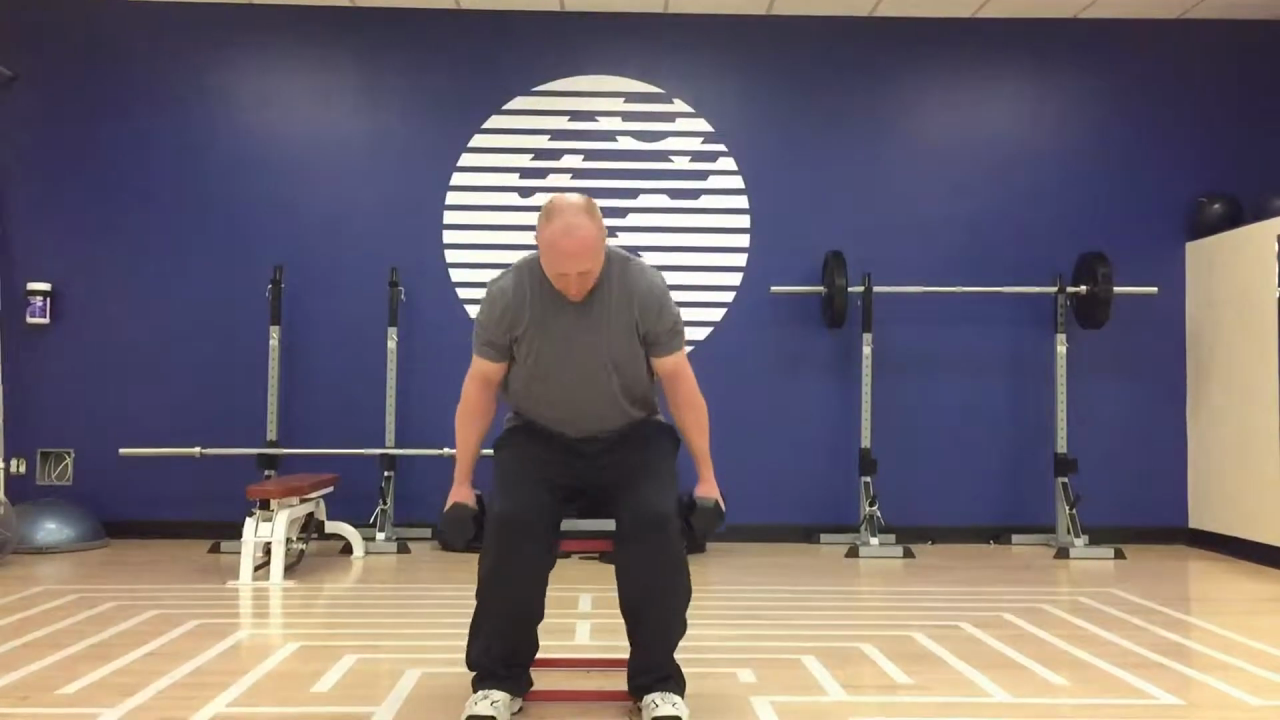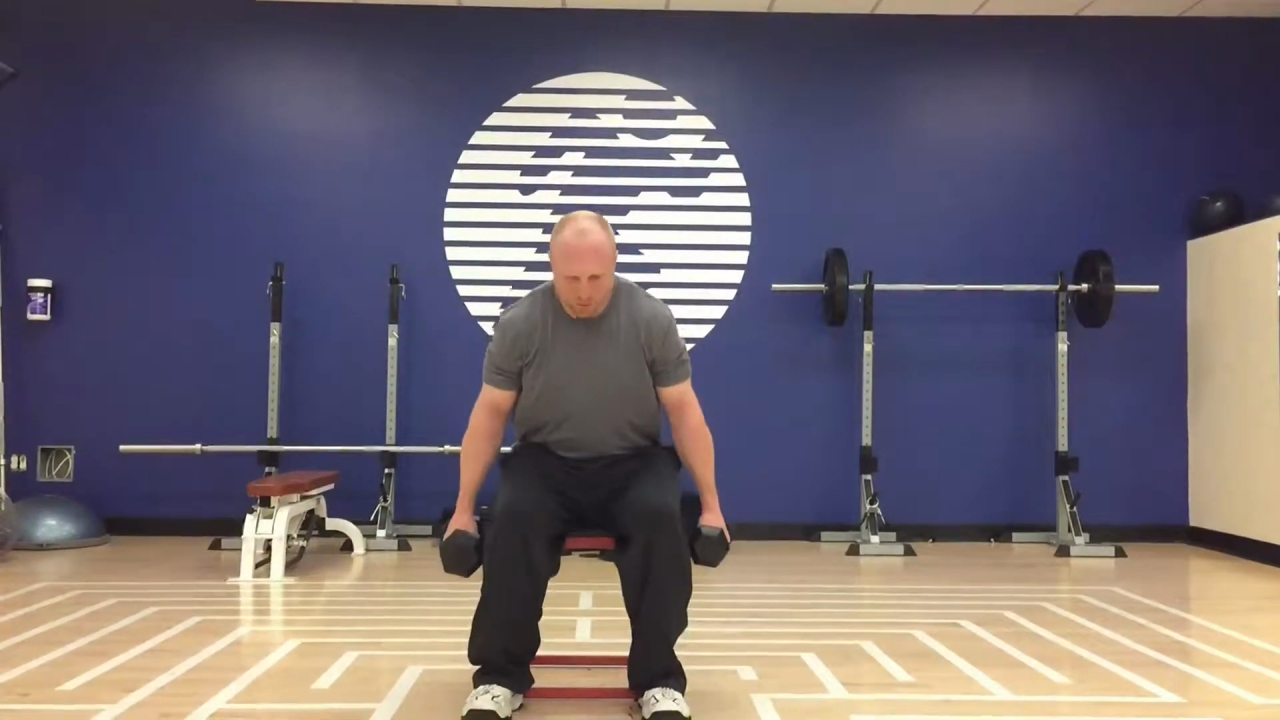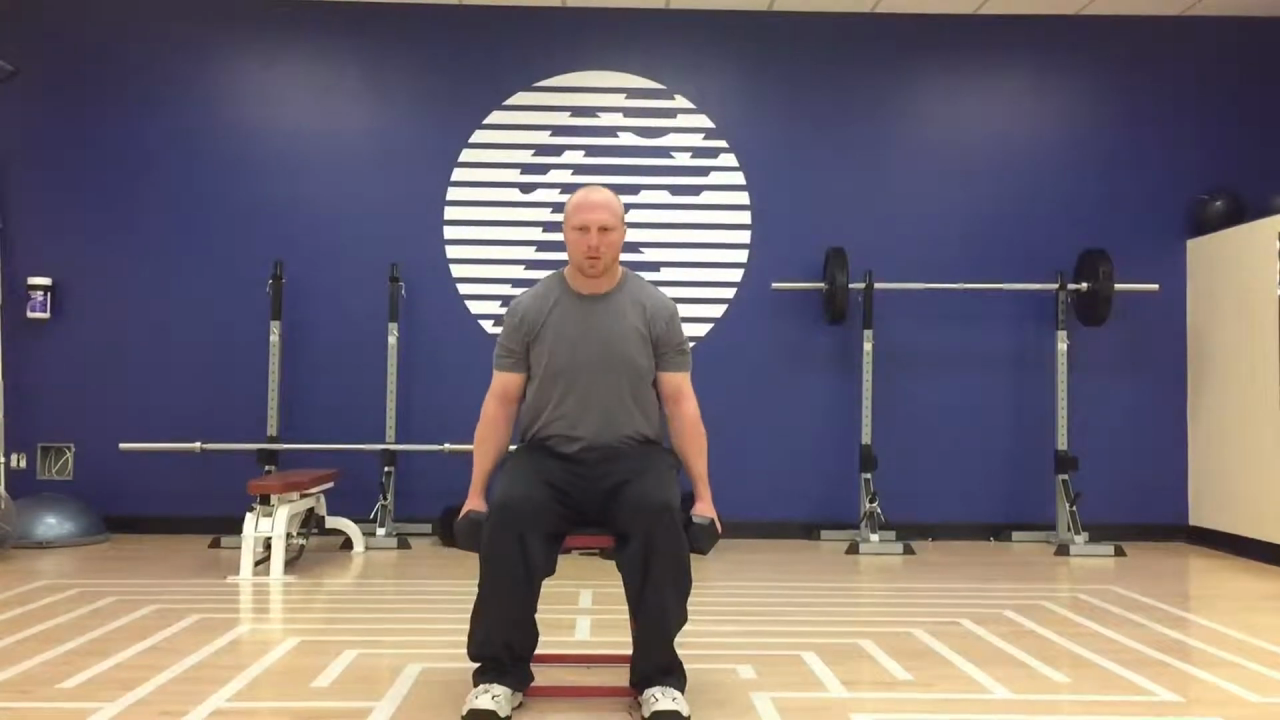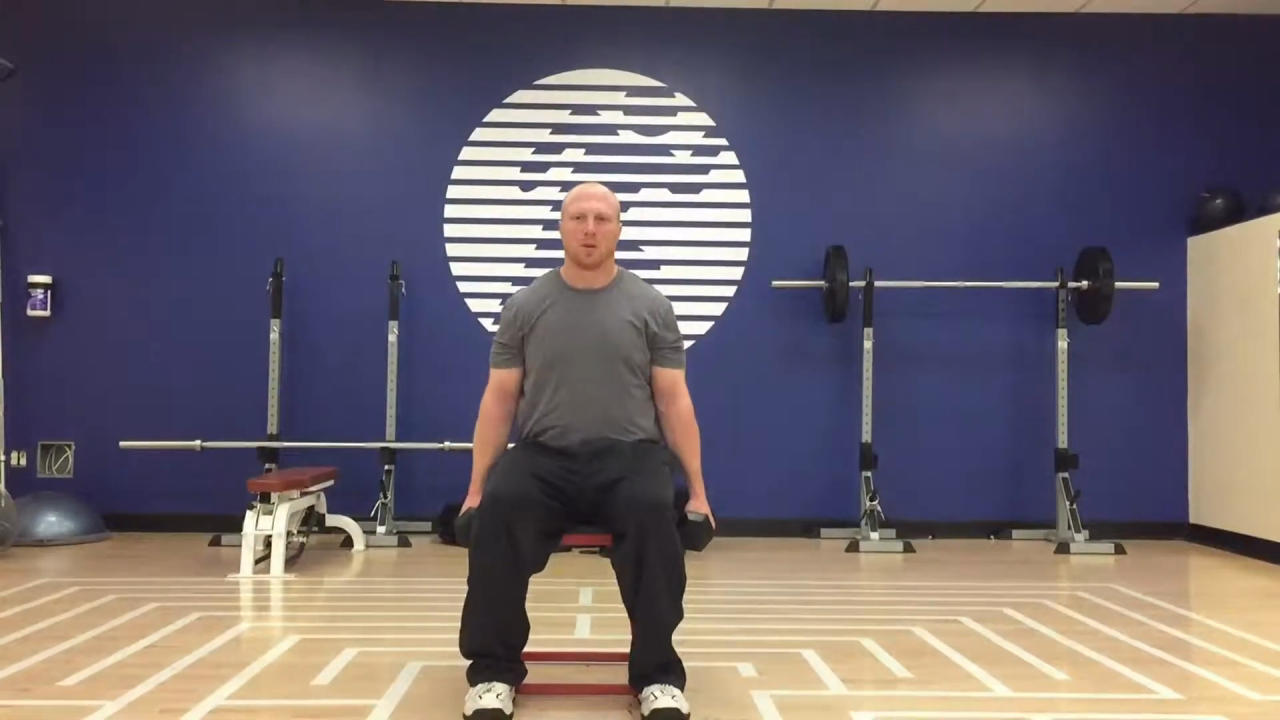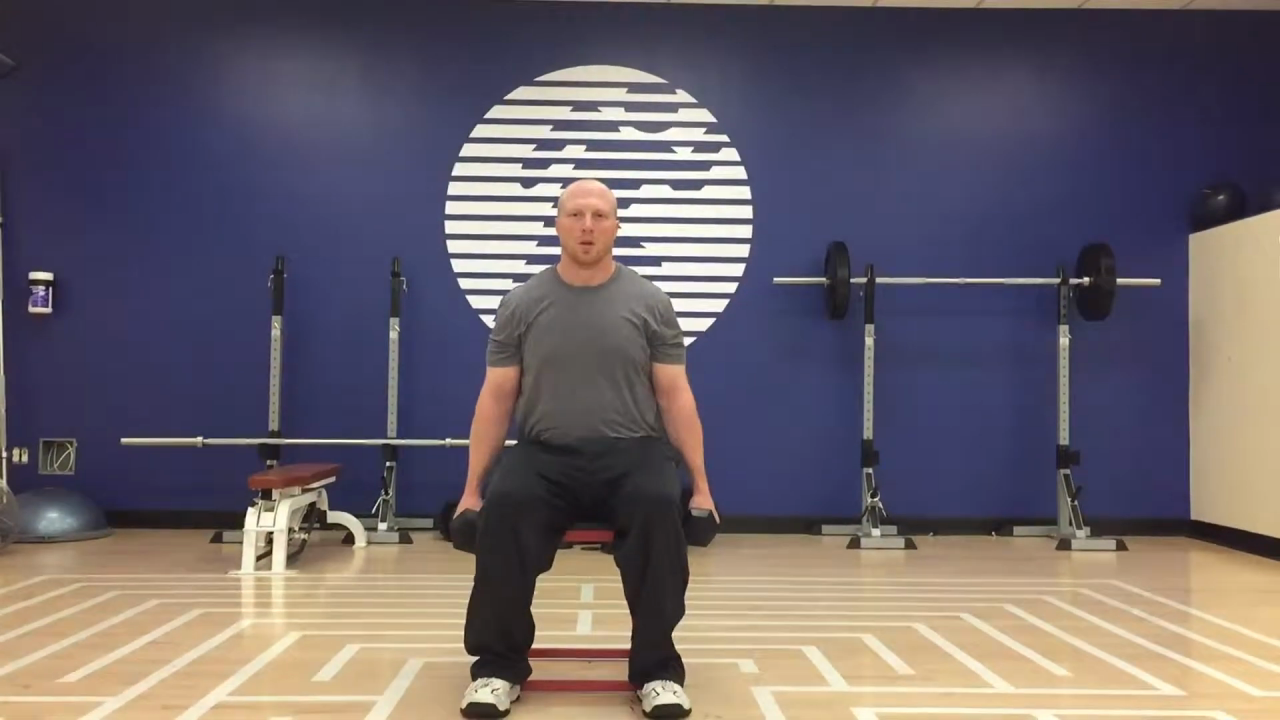
dt=0.3s
person 1, frame 1
left shoulder: (644, 288)
right shoulder: (508, 295)
left elbow: (678, 381)
right elbow: (482, 385)
left wrist: (705, 474)
right wrist: (462, 480)
left hip: (631, 436)
right hip: (538, 439)
left knee: (654, 523)
right knee: (512, 524)
person 1, frame 2
left shoulder: (652, 320)
right shoulder: (519, 325)
left elbow: (685, 413)
right elbow: (489, 414)
left wrist: (711, 503)
right wrist: (463, 508)
left hip: (632, 463)
right hip: (546, 463)
left knee: (660, 520)
right knee: (512, 522)
right ankle: (499, 677)
person 1, frame 3
left shoulder: (655, 309)
right shoulder: (528, 310)
left elbow: (680, 403)
right elbow: (501, 401)
left wrist: (703, 494)
right wrist: (476, 491)
left hip: (632, 460)
right hip: (547, 460)
left knee: (660, 515)
right knee: (508, 513)
left ankle: (658, 676)
right ankle: (499, 674)
person 1, frame 4
left shoulder: (651, 306)
right shoulder: (524, 307)
left elbow: (675, 401)
right elbow: (499, 399)
left wrist: (697, 489)
right wrist: (476, 487)
left hip: (629, 456)
right hip: (543, 458)
left knee: (652, 512)
right knee: (499, 508)
left ankle: (657, 674)
right ankle: (494, 670)
person 1, frame 5
left shoulder: (649, 303)
right shoulder: (521, 305)
left elbow: (675, 396)
right elbow: (496, 398)
left wrist: (701, 485)
right wrist: (472, 487)
left hip: (631, 453)
right hip: (545, 456)
left knee: (658, 506)
right knee: (504, 507)
left ankle: (657, 668)
right ankle: (498, 665)
